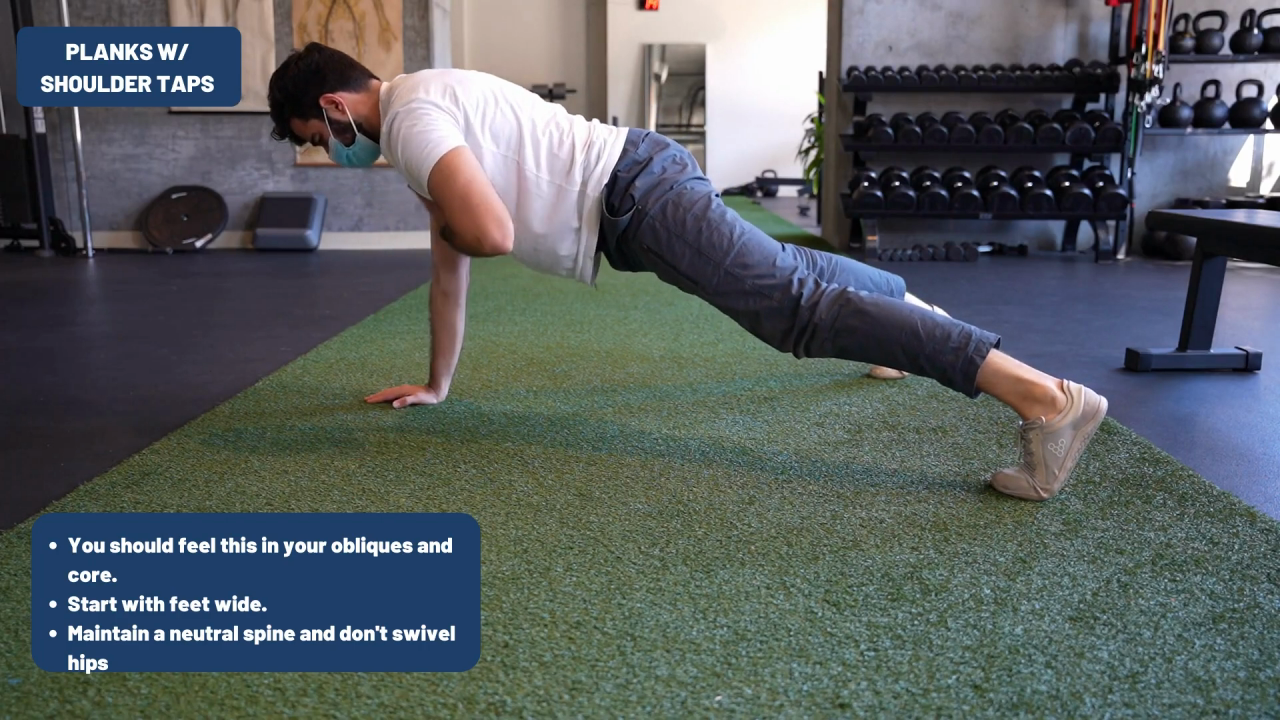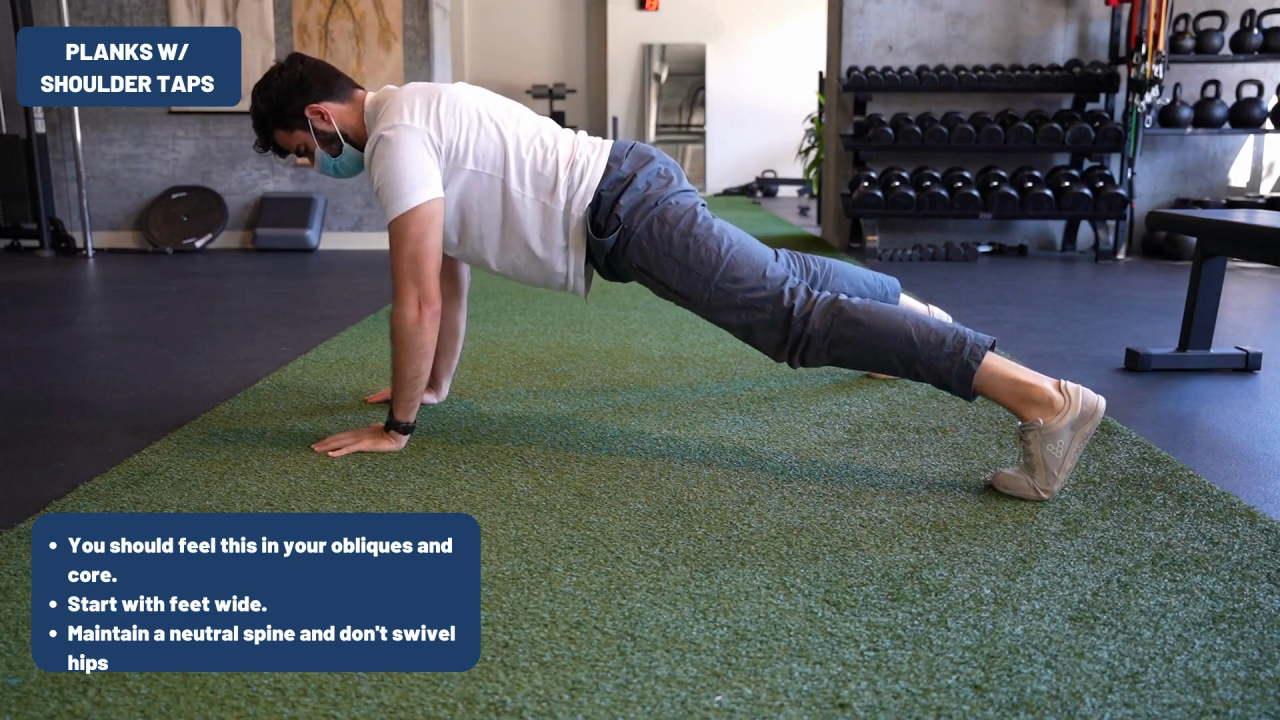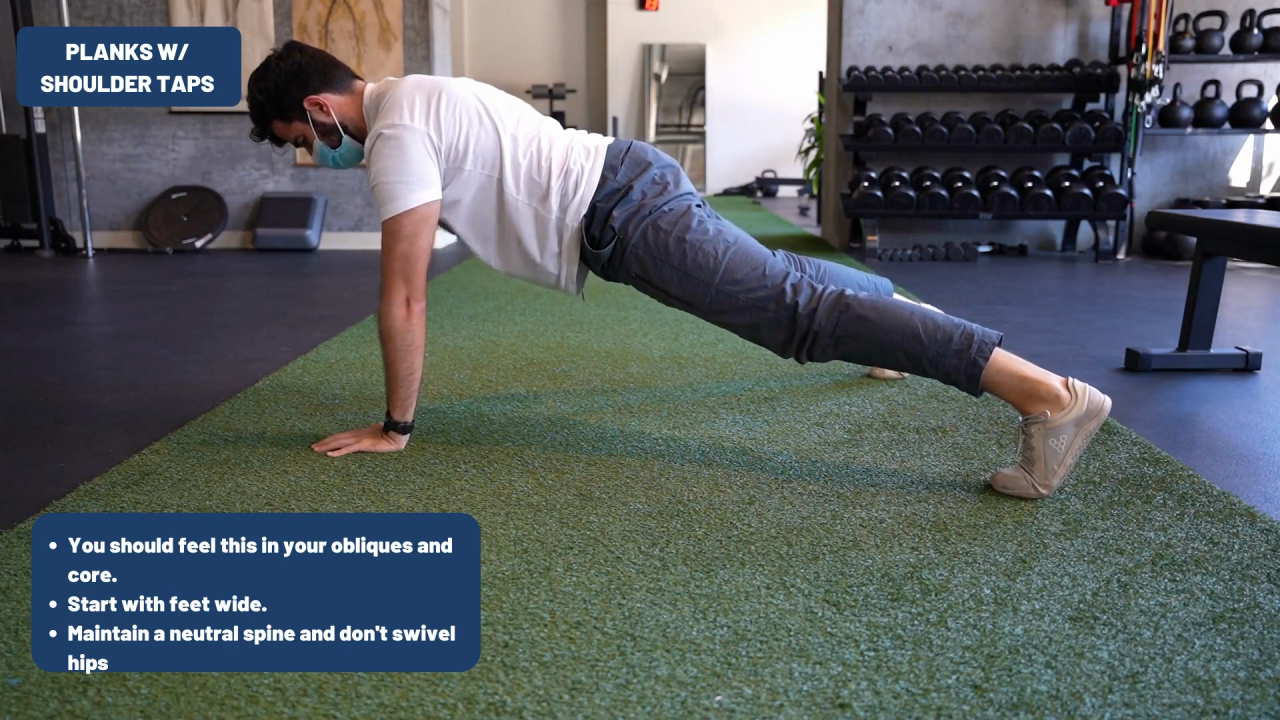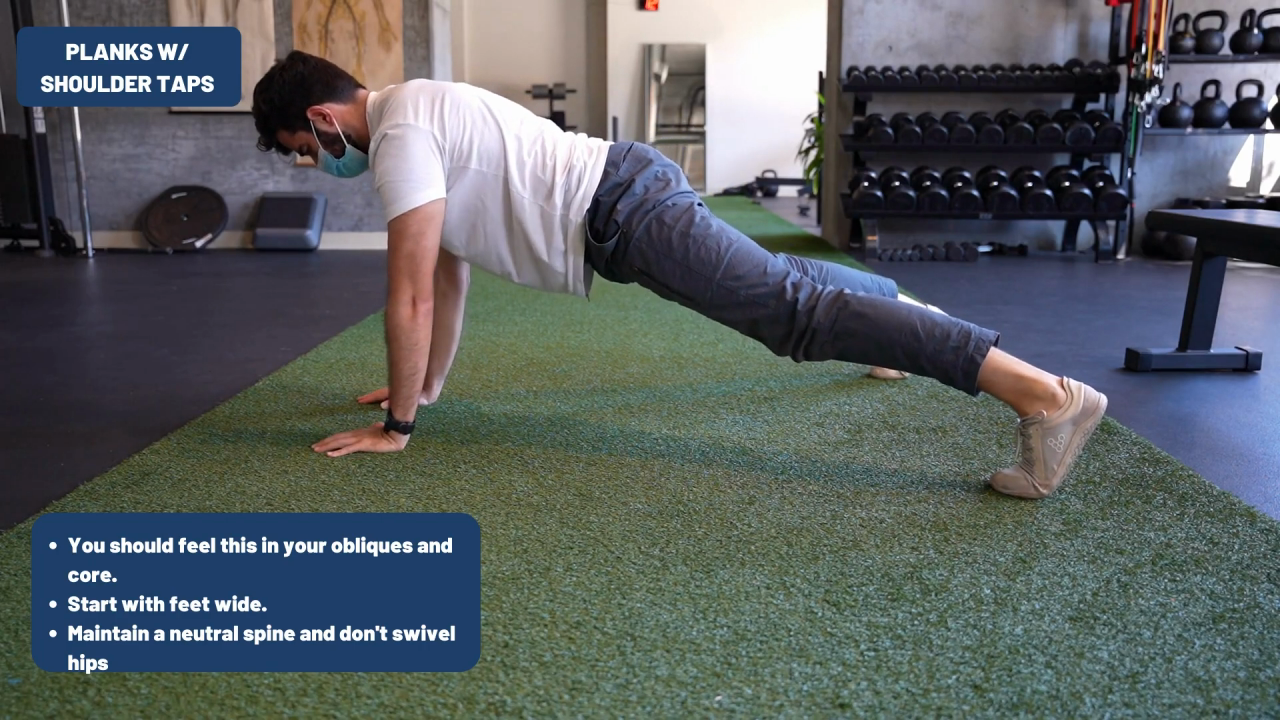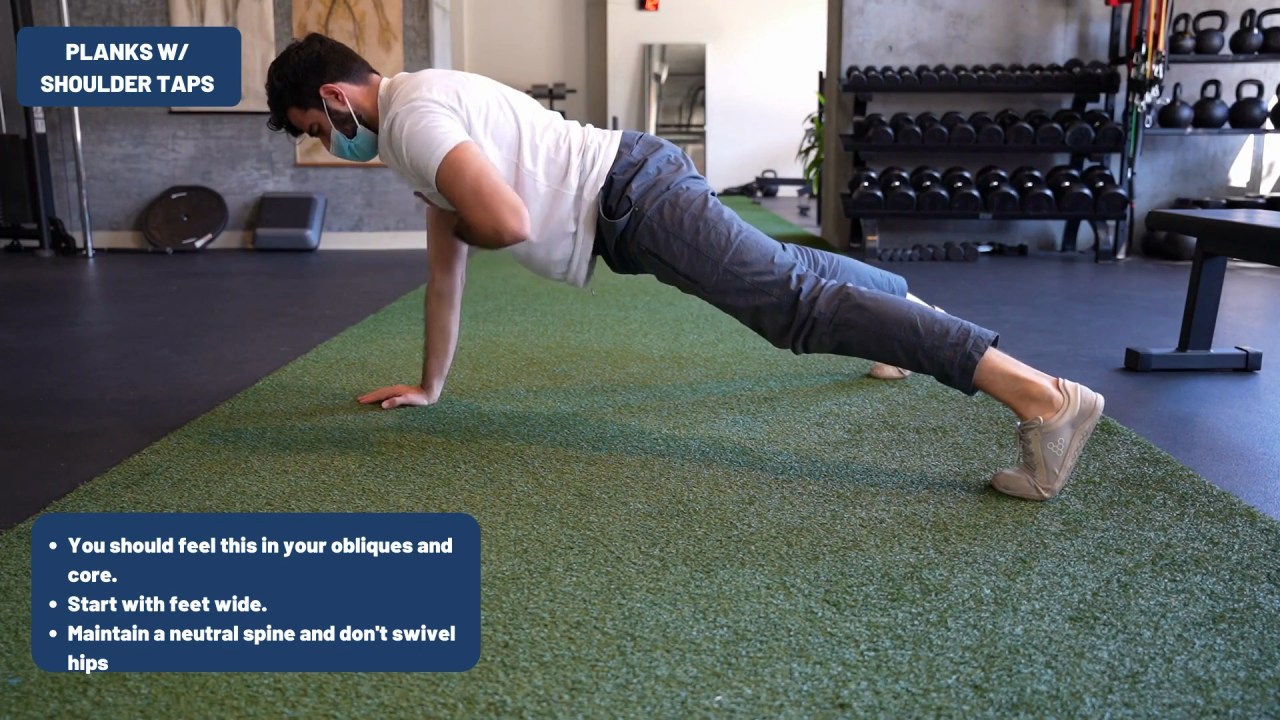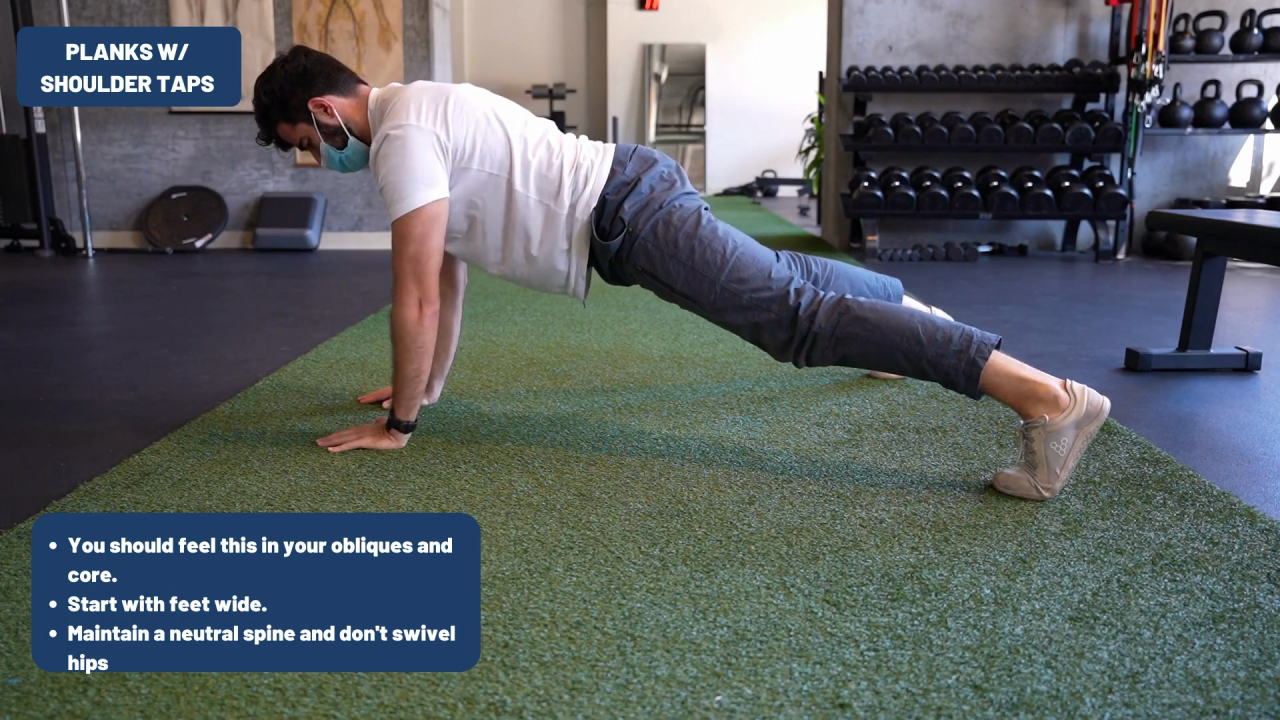
dt=0.5s
person 1, frame 1
left shoulder: (411, 117)
right shoulder: (424, 111)
left elbow: (490, 233)
right elbow: (455, 244)
left wrist: (443, 234)
right wrist: (435, 382)
left hip: (639, 194)
right hip: (639, 190)
left knee: (797, 304)
right knee: (781, 270)
left ankle: (1044, 397)
right ankle: (906, 306)
person 1, frame 2
left shoulder: (394, 136)
right shoulder: (414, 116)
left elbow: (419, 296)
right elbow: (449, 275)
left wrist: (396, 425)
right wrist: (436, 383)
left hip: (625, 211)
right hip: (631, 190)
left knee: (788, 316)
right knee: (774, 275)
left ankle: (1041, 399)
right ankle: (909, 307)
person 1, frame 3
left shoulder: (394, 137)
right shoulder: (416, 100)
left elbow: (403, 299)
left wrist: (395, 426)
right wrist: (428, 231)
left hip: (622, 215)
right hip: (628, 180)
left knee: (792, 310)
right knee: (777, 279)
left ankle: (1048, 394)
right ankle: (902, 306)
person 1, frame 4
left shoulder: (399, 136)
right shoulder: (416, 111)
left elbow: (408, 295)
right elbow: (447, 273)
left wrist: (396, 424)
right wrist: (429, 383)
left hip: (624, 211)
right hip: (627, 191)
left knee: (790, 308)
right knee: (777, 280)
left ankle: (1044, 395)
right ankle: (905, 308)
person 1, frame 5
left shoulder: (412, 117)
right shoulder: (417, 111)
left elbow: (506, 221)
right elbow: (444, 253)
left wrist: (455, 246)
right wrist: (430, 382)
left hip: (634, 196)
right hip: (633, 194)
left knee: (795, 300)
right knee: (782, 269)
left ankle: (1043, 396)
right ankle: (911, 306)
person 1, frame 6
left shoulder: (401, 135)
right shoulder: (415, 113)
left elbow: (416, 294)
right elbow: (447, 270)
left wrist: (397, 422)
right wrist: (430, 382)
left hip: (629, 217)
right hip: (630, 196)
left knee: (793, 315)
right knee: (779, 277)
left ankle: (1048, 398)
right ankle: (912, 308)
